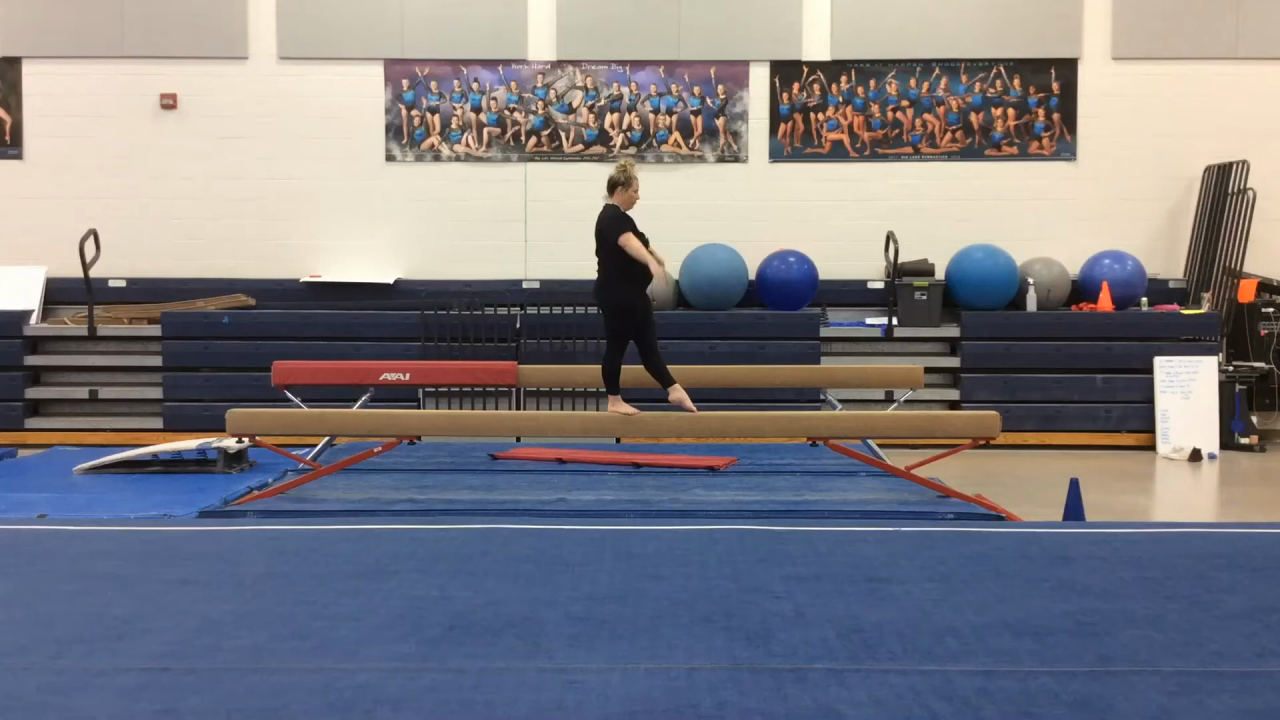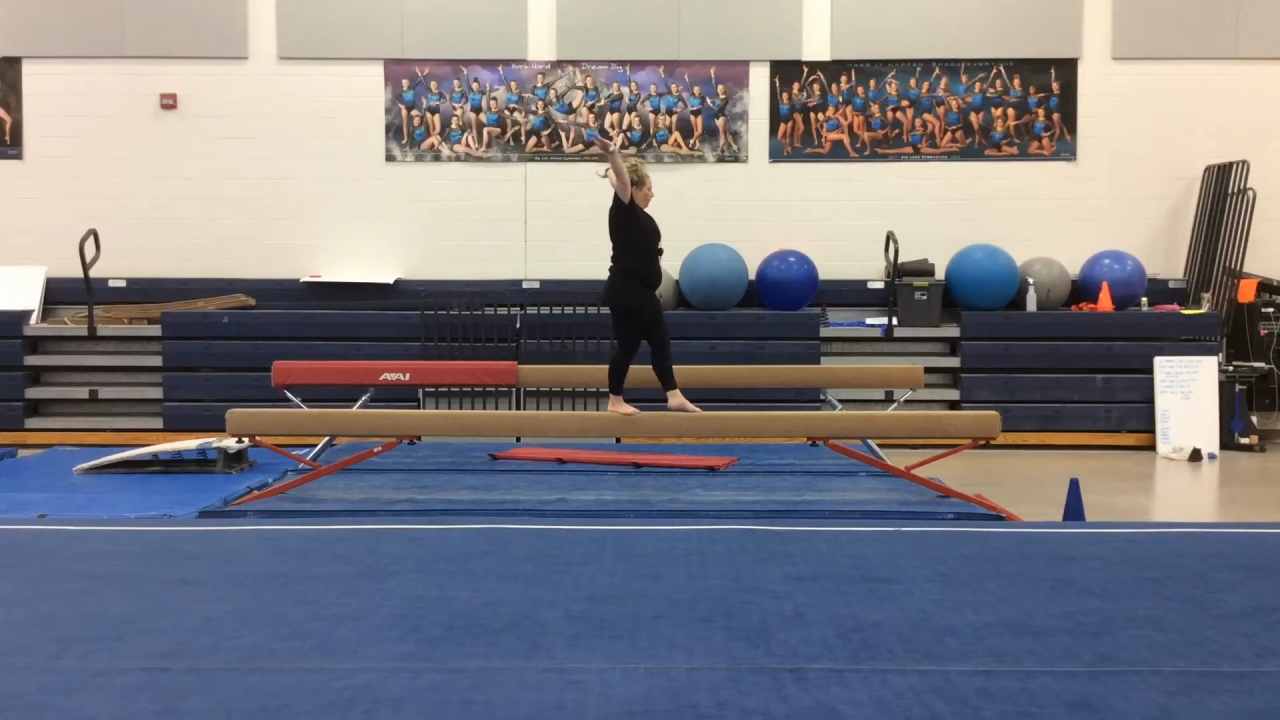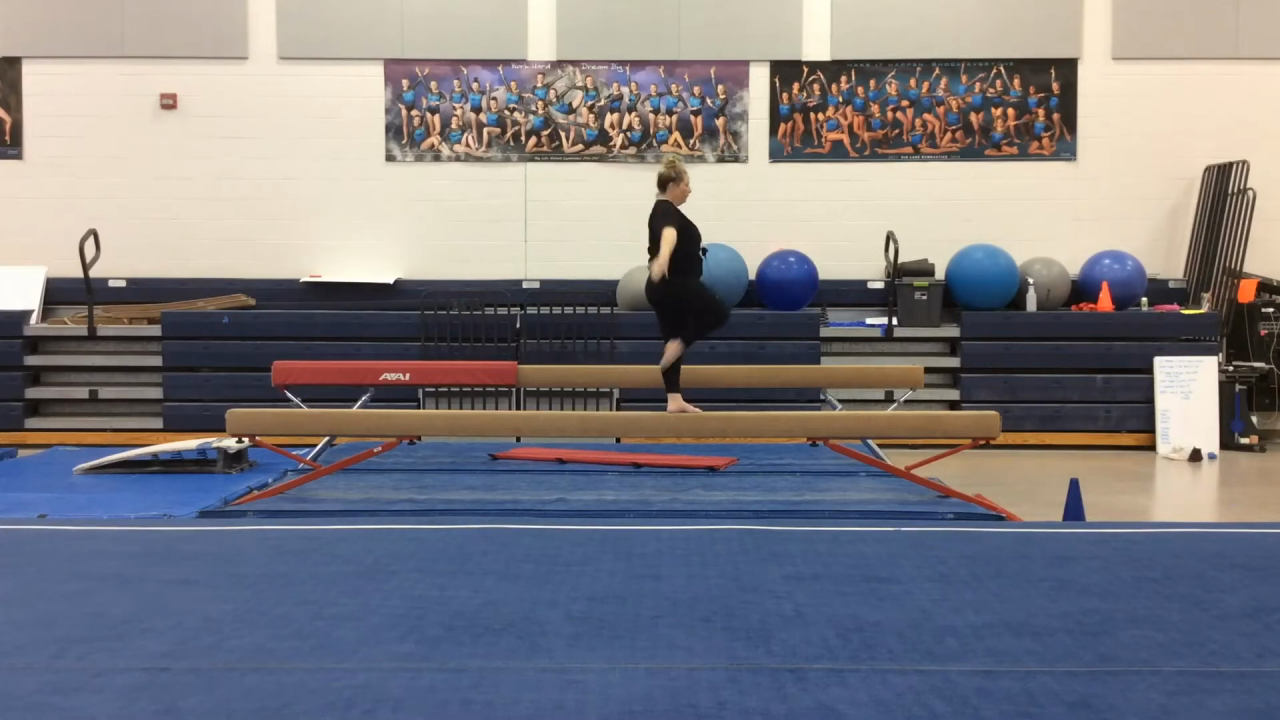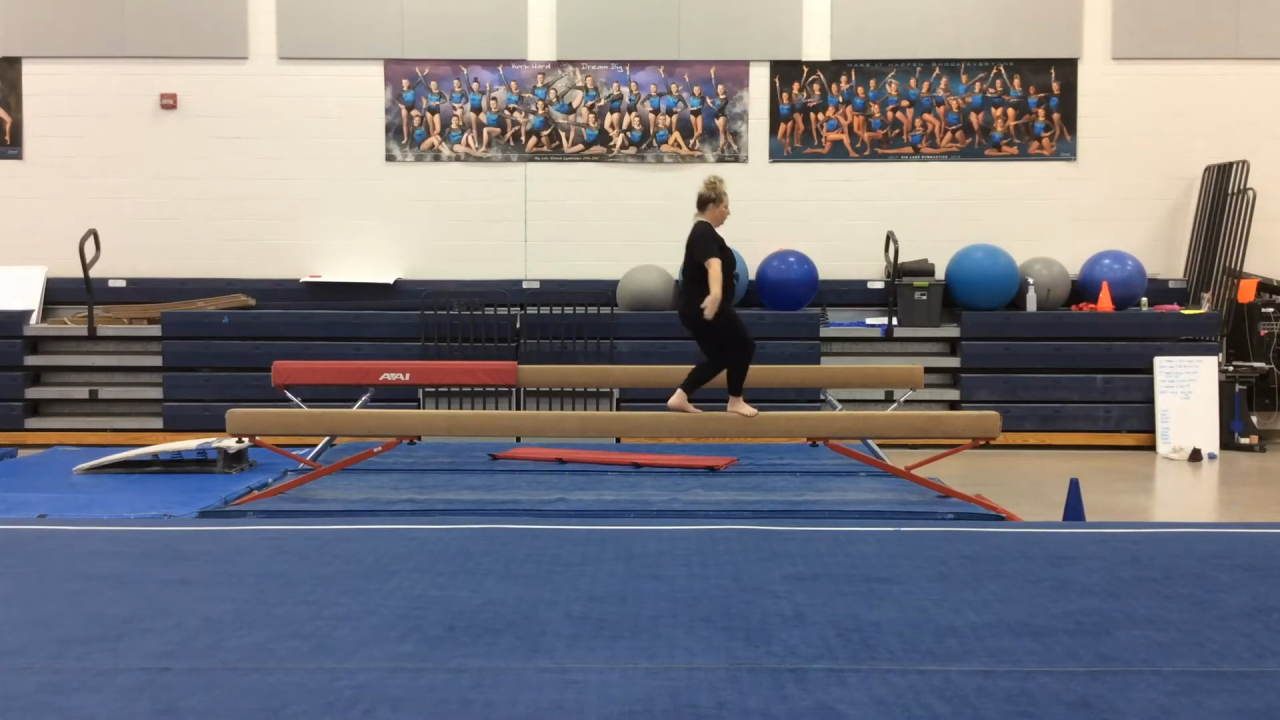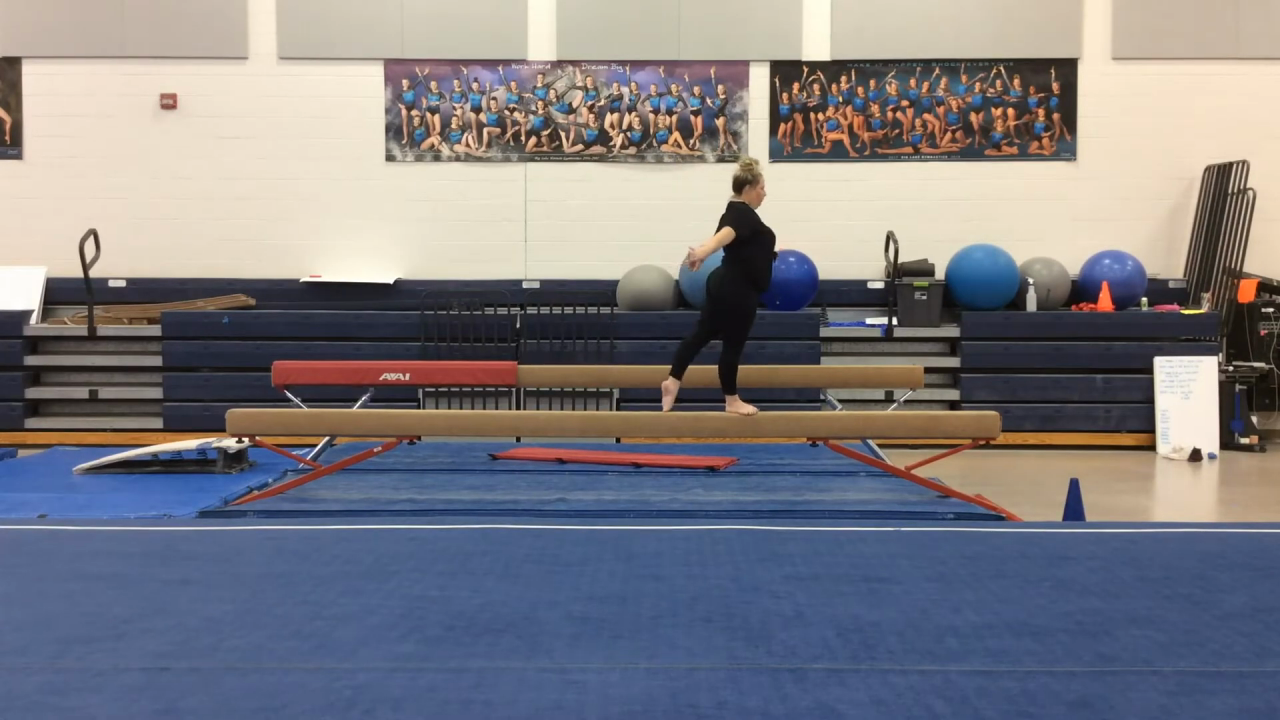
dt=1s
person 1, frame 1
left shoulder: (619, 217)
right shoulder: (611, 217)
left elbow: (633, 240)
right elbow: (629, 243)
left wrist: (654, 255)
right wrist: (652, 262)
left hip: (632, 293)
right hip: (616, 294)
left knee: (648, 345)
right knee: (617, 346)
left ankle: (674, 391)
right ankle: (614, 401)
person 1, frame 2
left shoulder: (636, 213)
right shoulder: (624, 211)
left elbow: (621, 182)
right elbow: (624, 182)
left wrist: (612, 172)
right wrist: (613, 154)
left hip: (641, 292)
right hip: (625, 291)
left knee: (660, 341)
right knee: (627, 345)
left ankle: (674, 397)
right ankle: (615, 401)
person 1, frame 3
left shoulder: (665, 210)
right shoulder: (666, 211)
right elbow: (668, 235)
right wrist: (662, 259)
left hip: (671, 285)
right hip: (673, 284)
left knee: (674, 343)
right knee: (718, 314)
left ankle: (674, 400)
right ankle: (677, 343)
person 1, frame 4
left shoulder: (703, 232)
right shoulder: (705, 234)
right elbow: (712, 264)
right wrist: (715, 294)
left hip: (696, 307)
right hip: (706, 308)
left knee: (718, 357)
right knee: (744, 347)
left ankle: (680, 398)
right ankle: (735, 401)
person 1, frame 5
left shoulder: (737, 212)
right shoulder: (743, 214)
left elbow: (722, 237)
right elbow: (725, 235)
left wrist: (700, 256)
right wrist: (702, 252)
left hip: (723, 284)
right hip: (738, 291)
left knee: (703, 332)
right knee: (733, 344)
left ankle: (672, 381)
right ankle: (732, 400)
